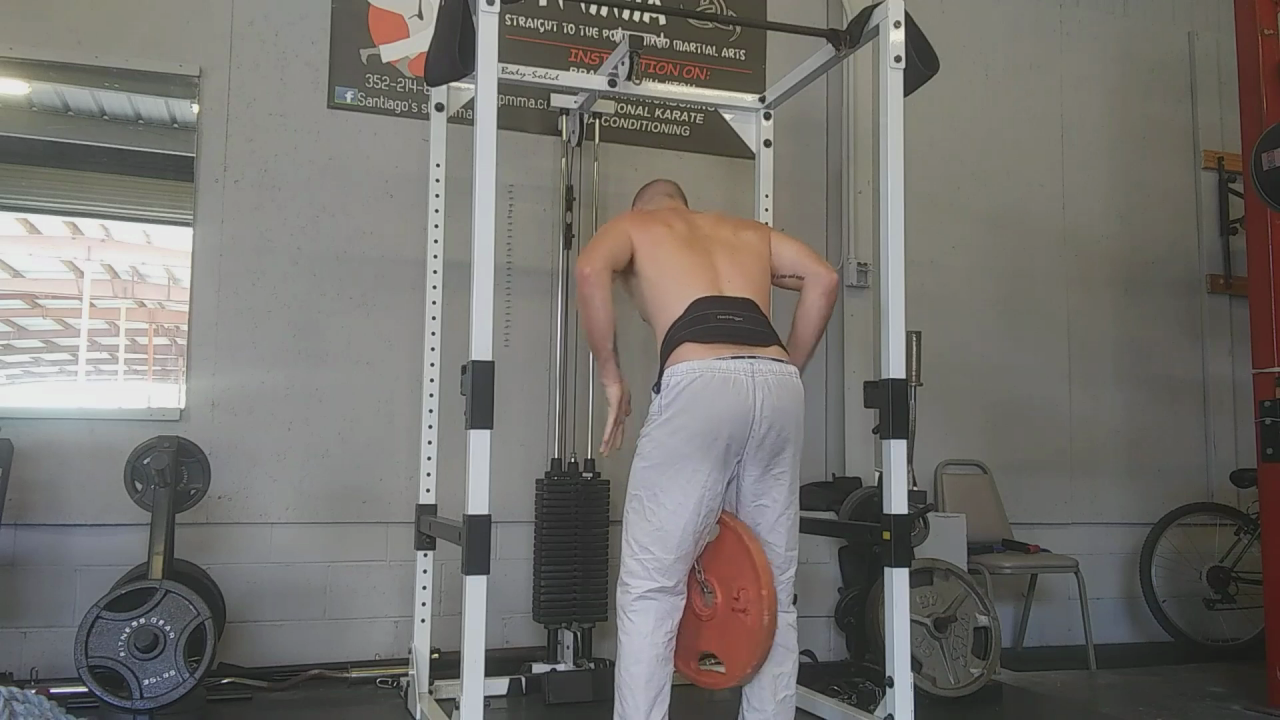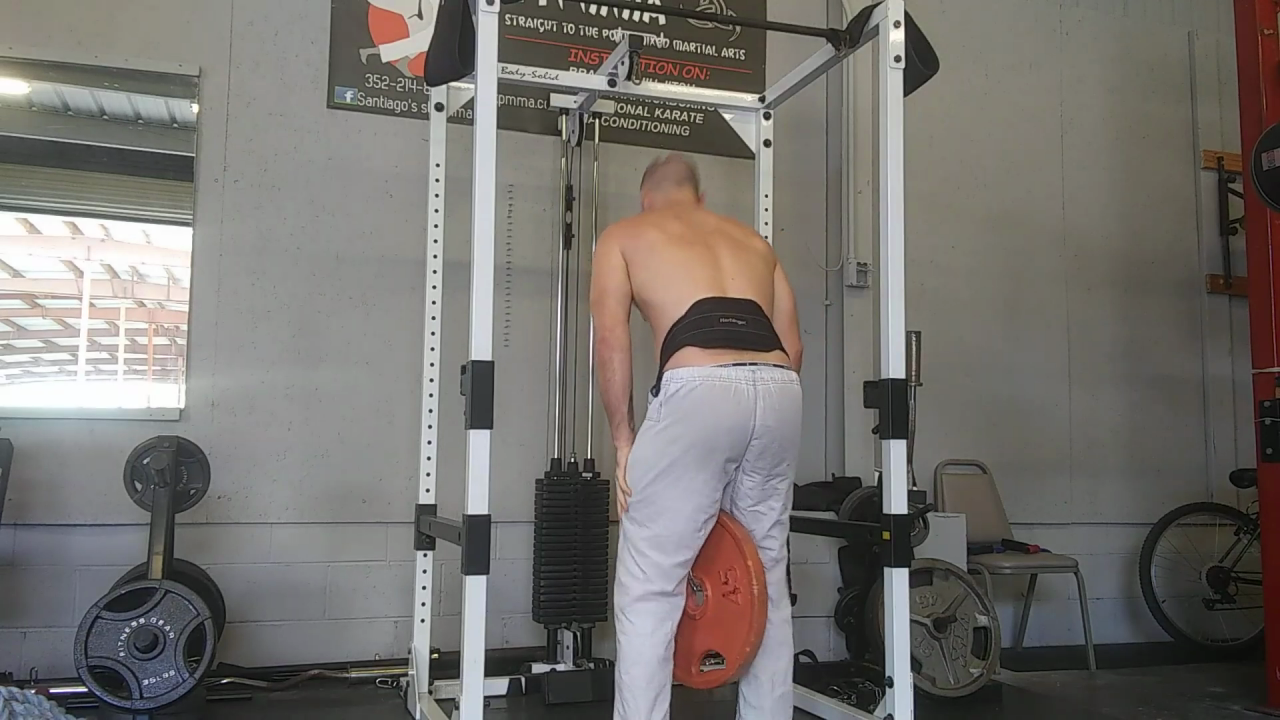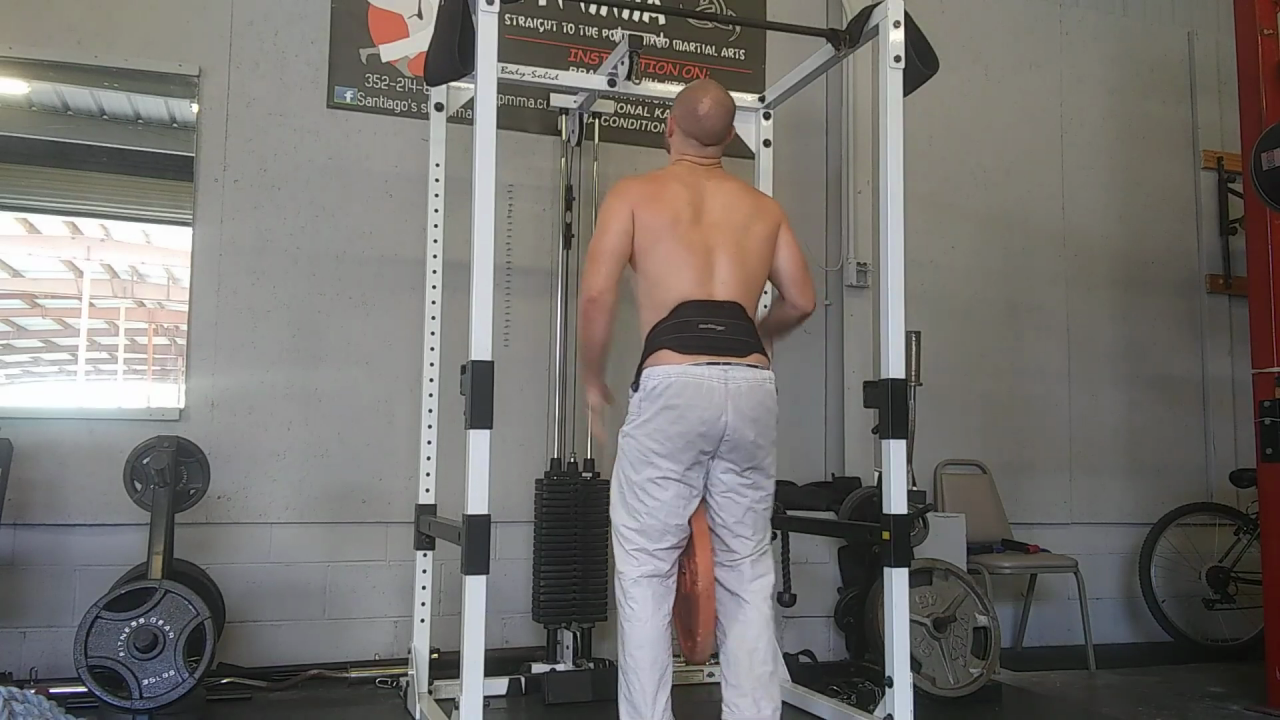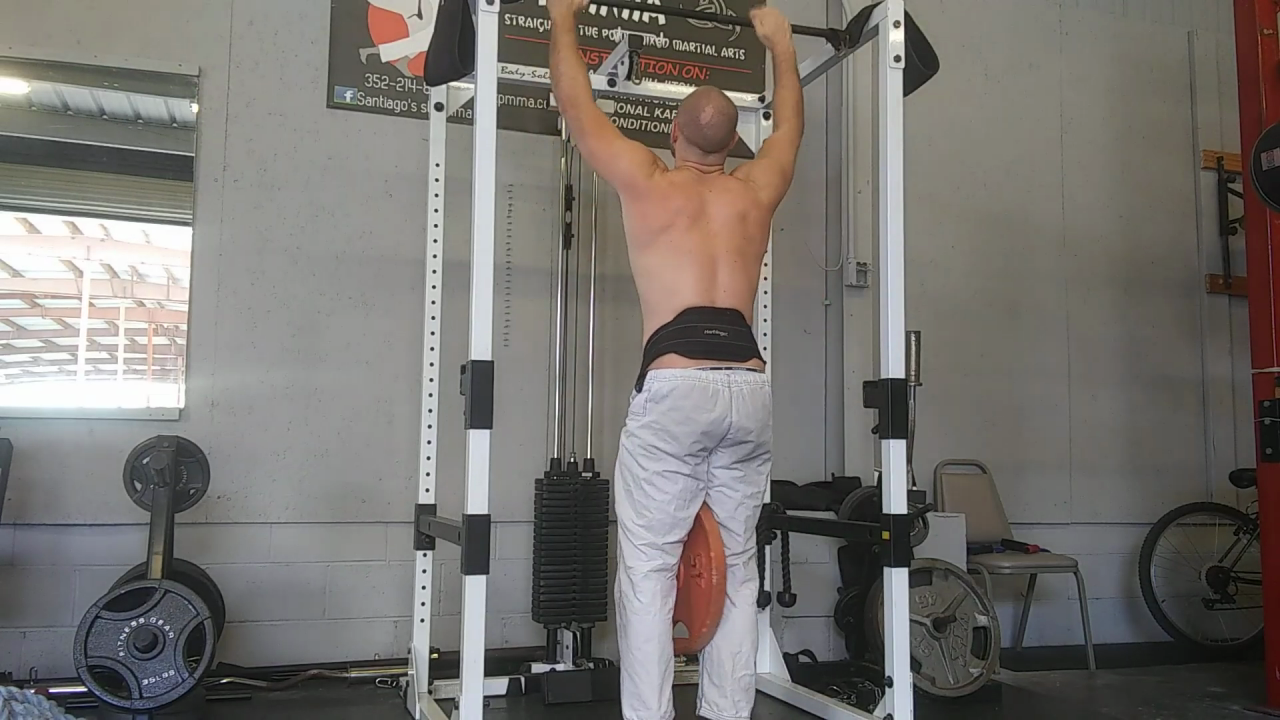
dt=0.7s
person 1, frame 1
left shoulder: (631, 226)
right shoulder: (749, 231)
left elbow: (590, 271)
right elbow: (822, 277)
left wrist: (611, 378)
left hip: (701, 382)
right hip: (777, 385)
left knee: (650, 582)
right knee: (771, 585)
person 1, frame 2
left shoulder: (623, 234)
right shoulder: (750, 238)
left elbow: (611, 338)
left wrist: (624, 437)
left hip: (698, 389)
right hip: (778, 390)
left knee: (650, 585)
right knee: (766, 581)
person 1, frame 3
left shoulder: (636, 193)
right shoulder: (761, 206)
left elbow: (597, 294)
right elbow: (802, 300)
left wrist: (593, 379)
left hip: (675, 384)
right hip: (754, 386)
left knee: (646, 572)
right knee: (747, 574)
person 1, frame 4
left shoulder: (645, 182)
right shoulder: (757, 192)
left elbow: (575, 105)
right elbow: (790, 122)
left hip: (674, 386)
right hip: (749, 388)
left knee: (648, 567)
right knee: (735, 569)
